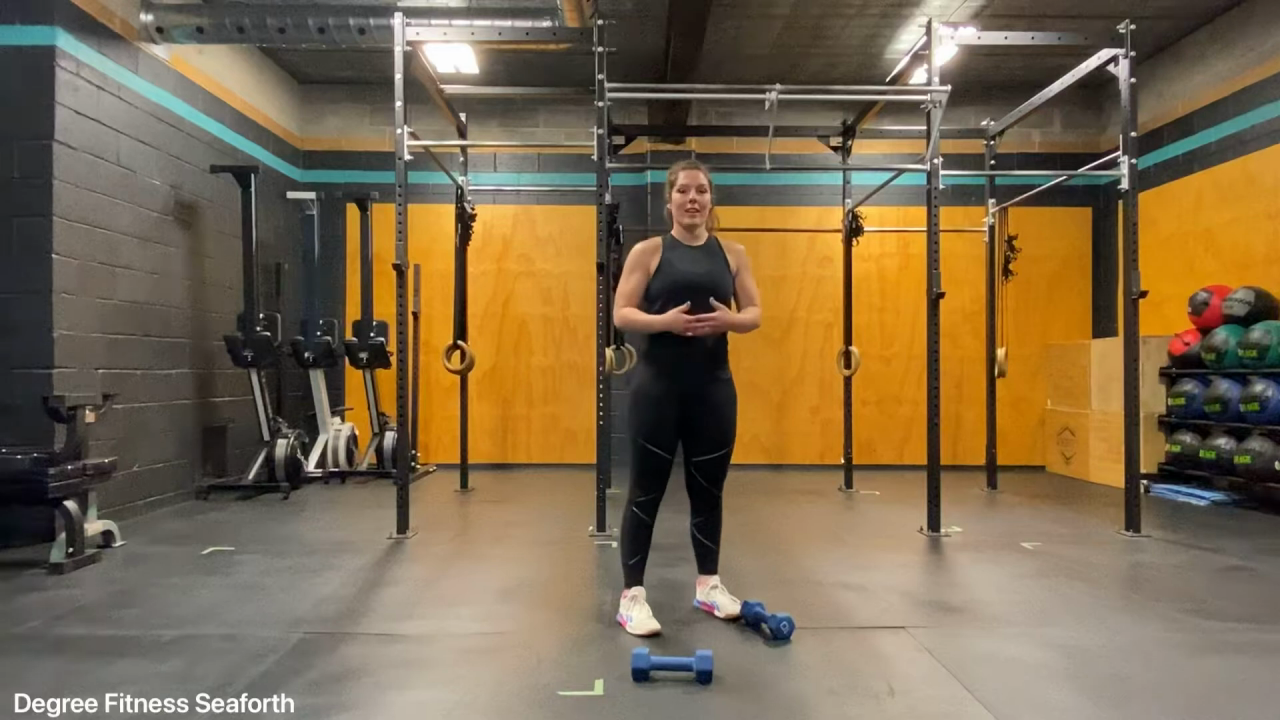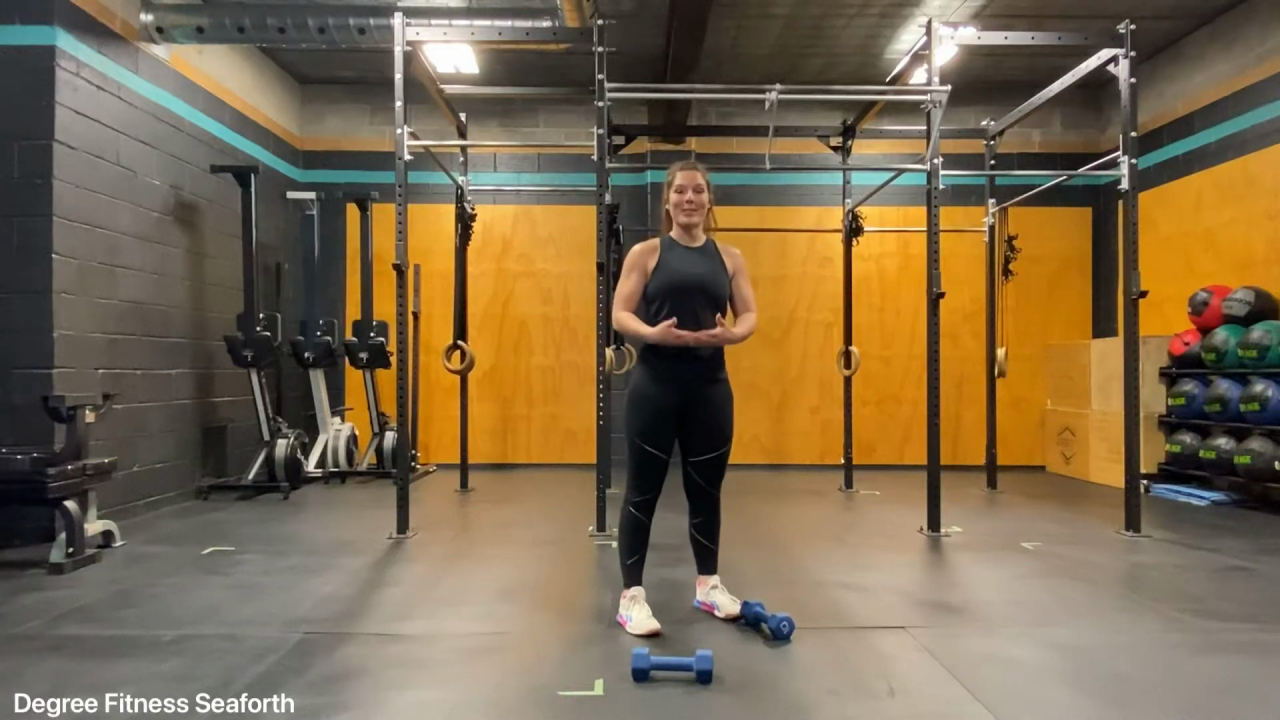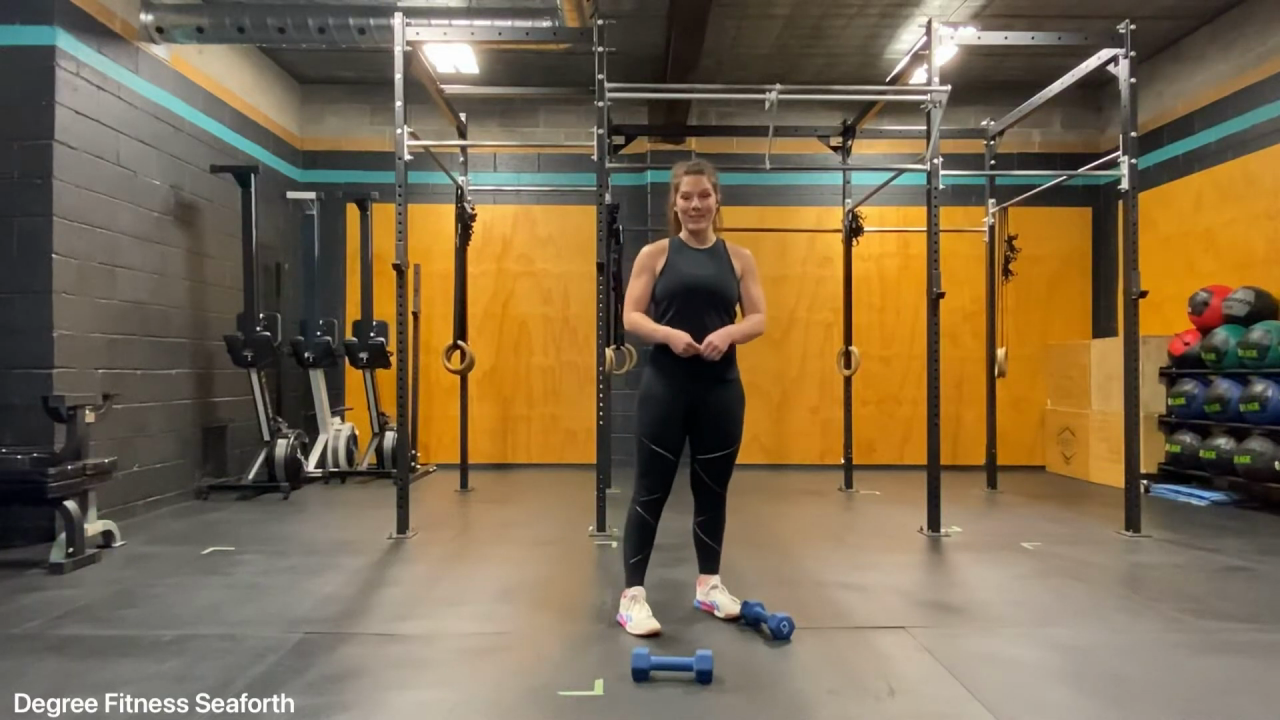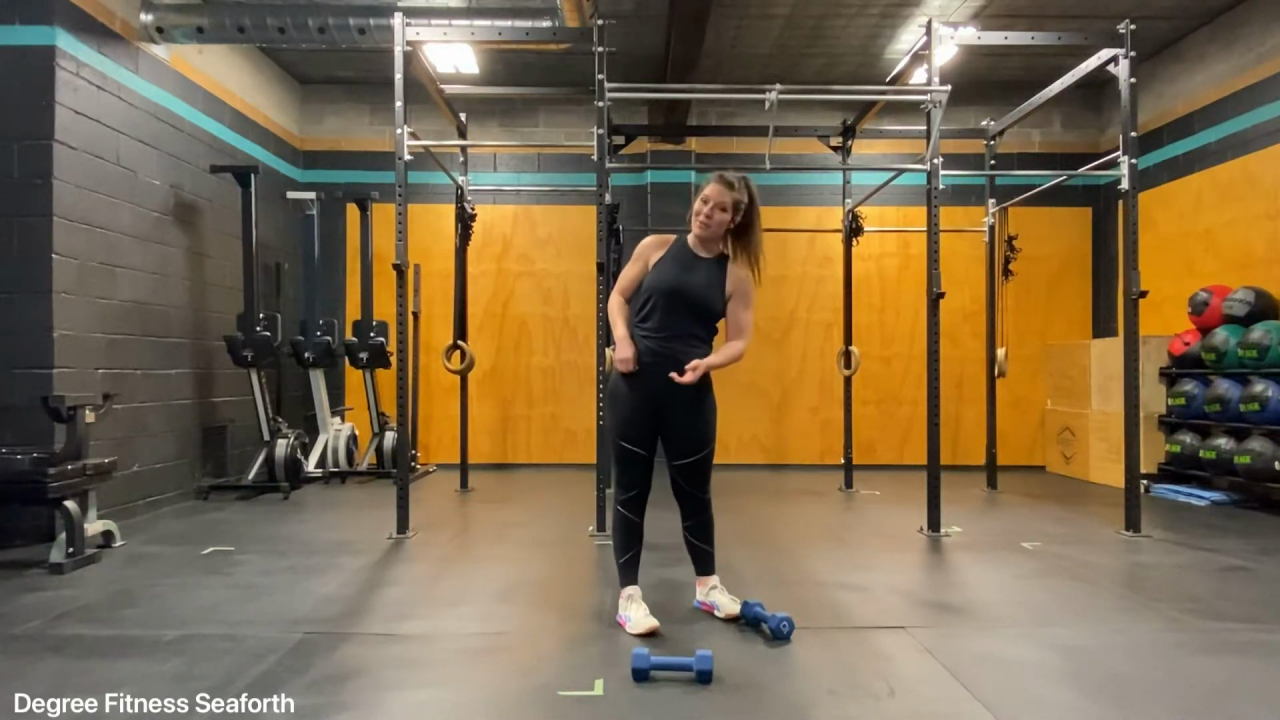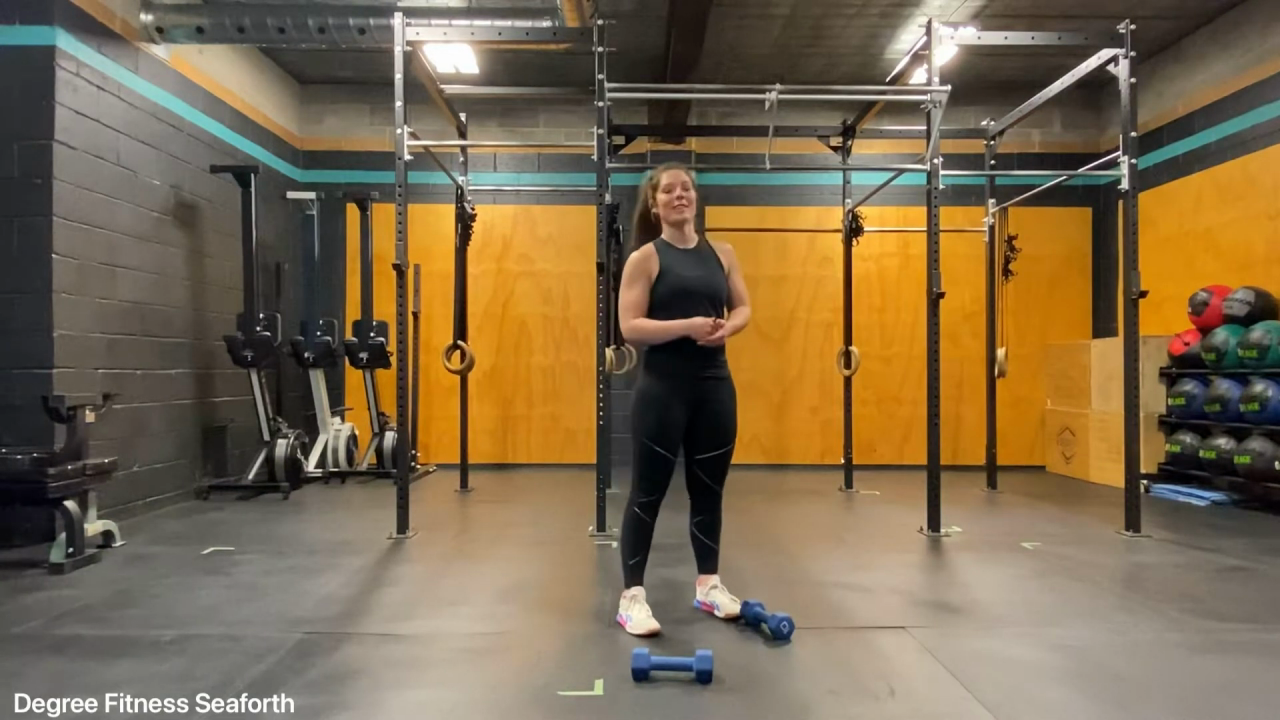
dt=1s
person 1, frame 1
left shoulder: (732, 254)
right shoulder: (647, 251)
left elbow: (755, 312)
right elbow: (622, 313)
left wrist: (732, 320)
right wrist: (662, 321)
left hip: (713, 384)
right hip: (658, 383)
left knee: (708, 488)
right knee: (646, 490)
left ankle: (707, 584)
right ankle: (631, 596)
person 1, frame 2
left shoulder: (729, 257)
right shoulder: (645, 253)
left elbow: (749, 315)
right elbow: (620, 314)
left wrist: (731, 334)
right wrist: (652, 333)
left hip: (710, 386)
right hip: (655, 384)
left knee: (706, 489)
right knee: (643, 490)
left ankle: (708, 584)
right ankle: (631, 596)
person 1, frame 3
left shoulder: (738, 258)
right shoulder: (655, 254)
left elbow: (758, 319)
right elbow: (632, 315)
left wrist: (729, 333)
right wrist: (669, 333)
left hip: (721, 387)
right hip: (665, 385)
left knee: (712, 489)
right knee: (651, 489)
left ankle: (708, 584)
right ankle: (632, 595)
person 1, frame 4
left shoulder: (736, 276)
right shoulder: (656, 247)
left elbow: (738, 341)
right elbow: (618, 297)
left wrist: (705, 364)
right wrist: (622, 339)
left hip: (690, 390)
right hip: (634, 383)
left knee: (694, 490)
right knee: (632, 489)
left ankle: (707, 584)
right ankle: (629, 594)
person 1, frame 5
left shoulder: (721, 254)
right shoulder: (645, 259)
left elbow: (743, 307)
right elbow: (630, 326)
left wrist: (727, 327)
right wrist: (687, 326)
left hip: (714, 384)
right hip: (662, 386)
left knee: (708, 488)
right knee: (648, 491)
left ankle: (708, 584)
right ankle: (632, 596)
